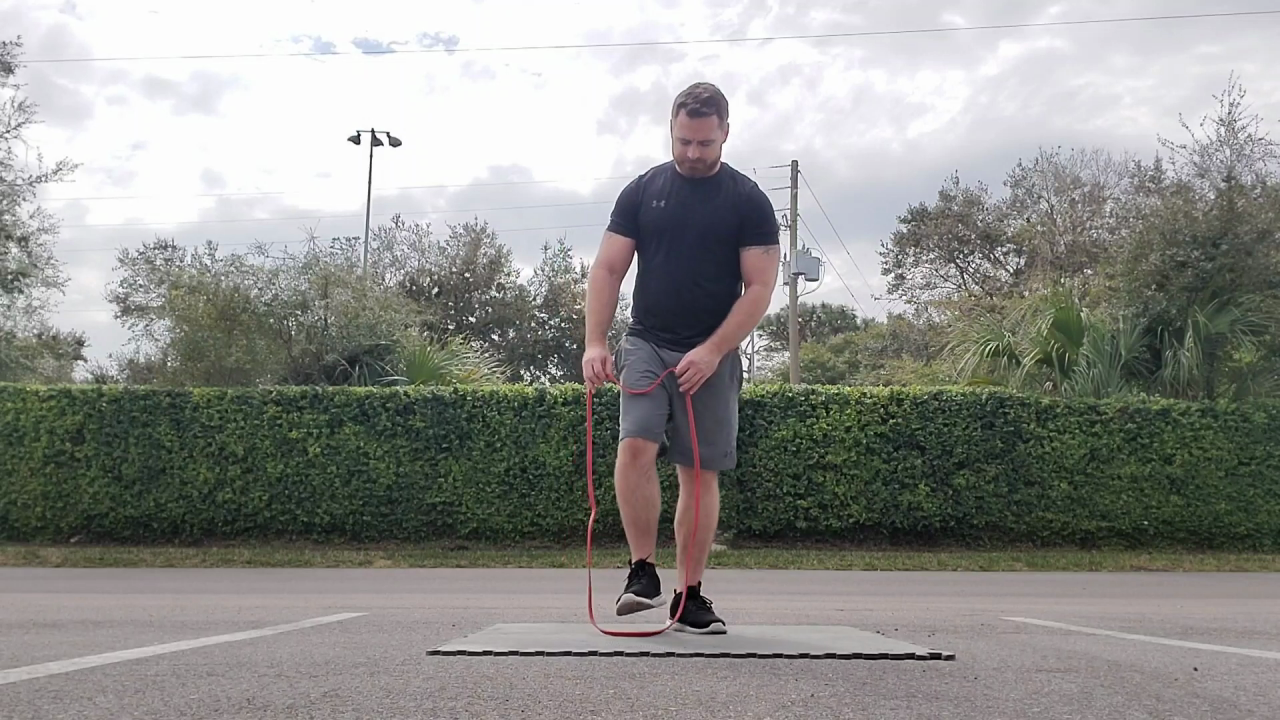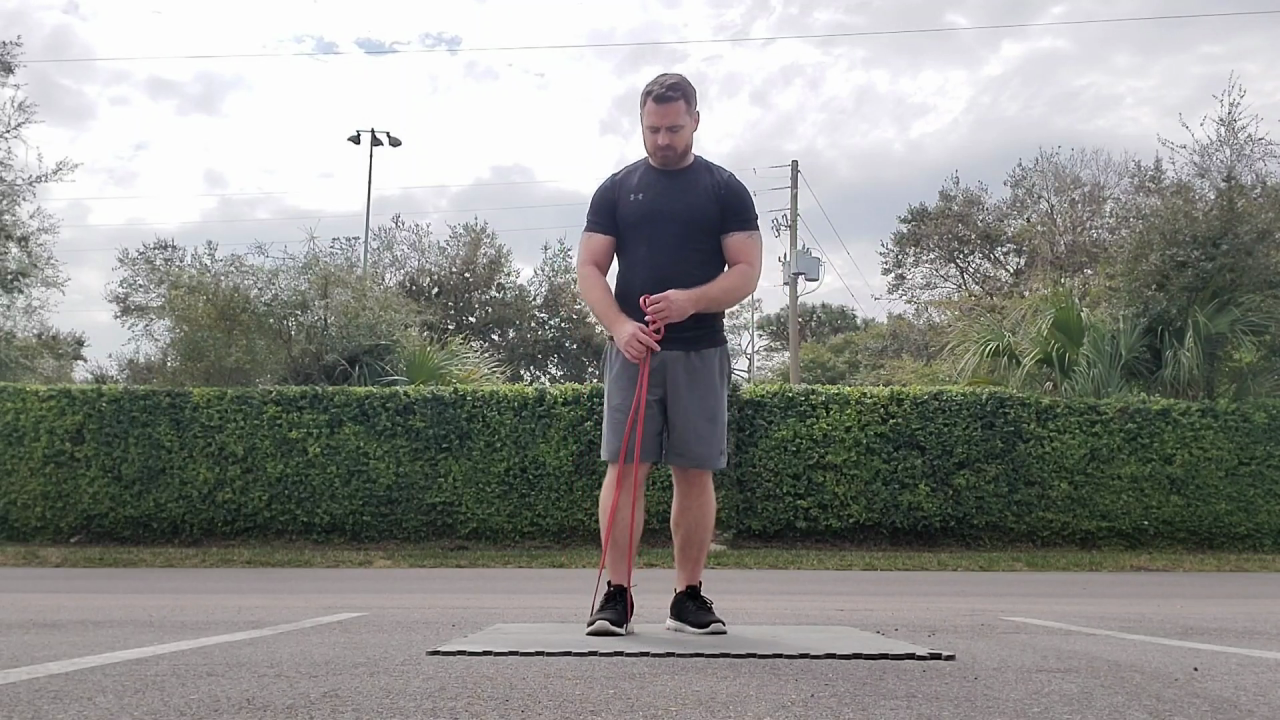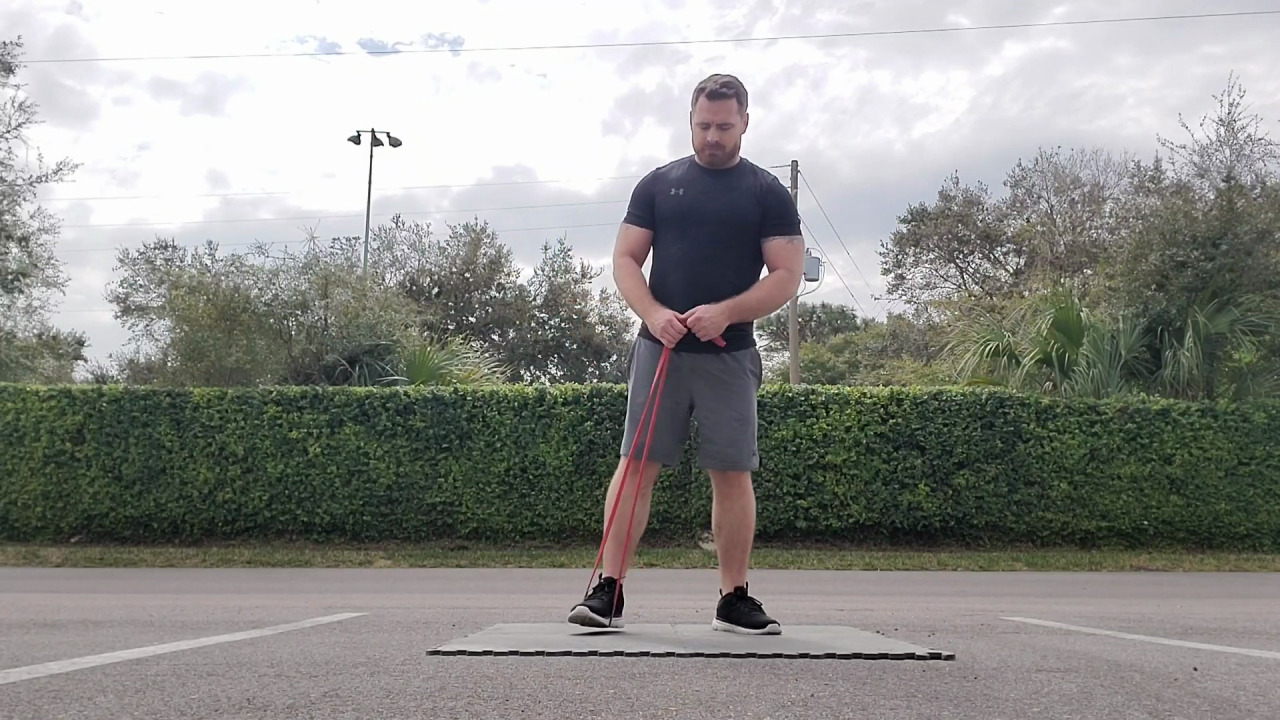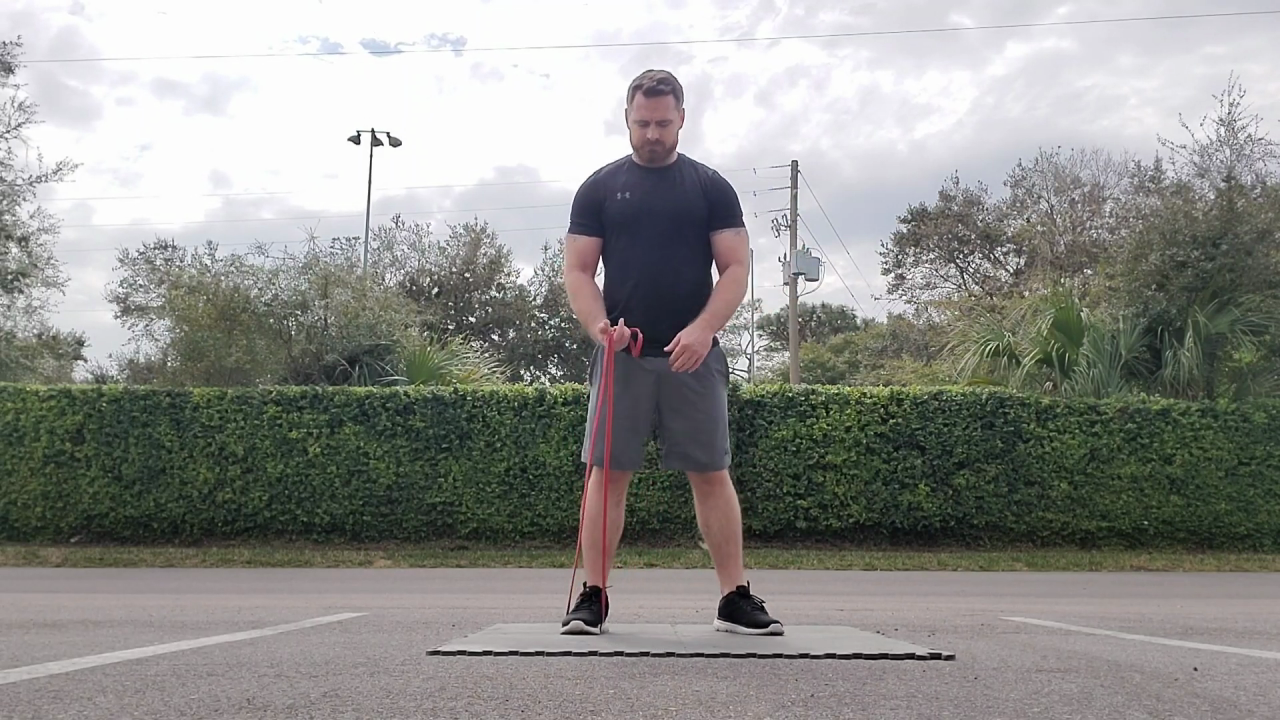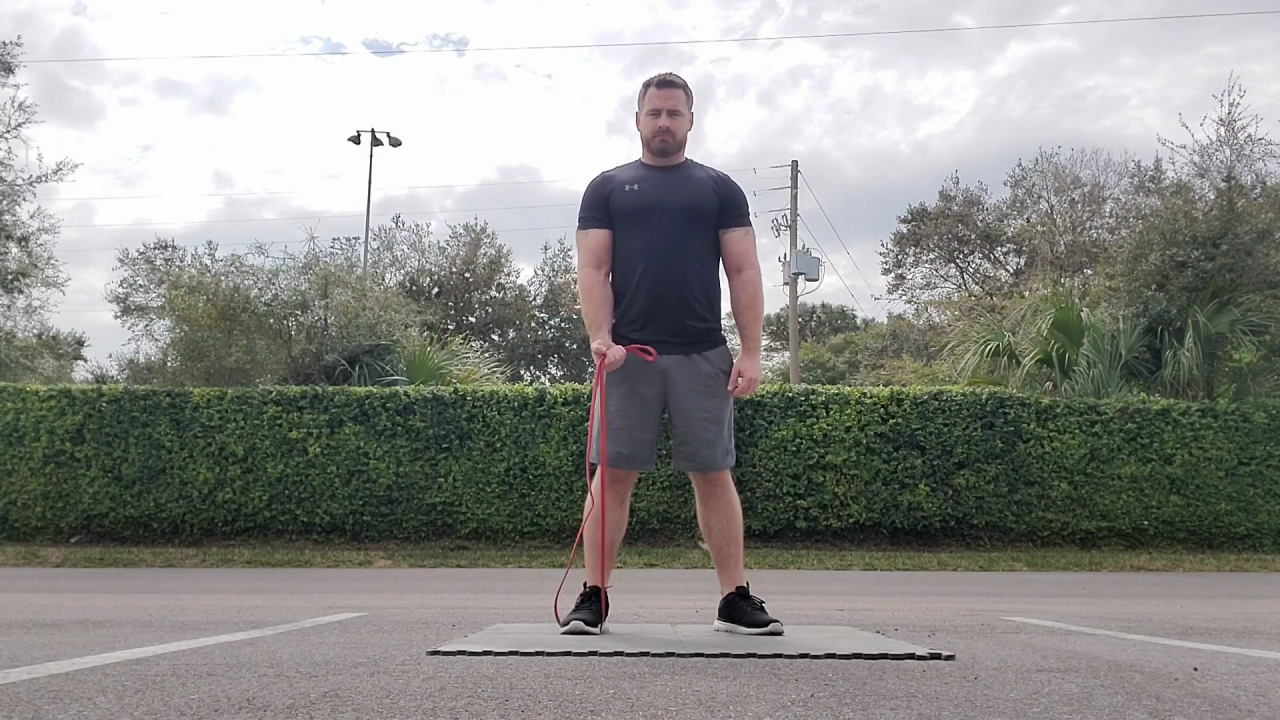
dt=1s
person 1, frame 1
left shoulder: (748, 200)
right shoulder: (642, 191)
left elbow: (760, 287)
right elbow: (607, 268)
left wrist: (712, 351)
right wrist: (595, 342)
left hip: (713, 356)
right hip: (647, 345)
left knee: (700, 474)
right knee: (635, 449)
left ankle: (688, 596)
right ankle: (642, 570)
person 1, frame 2
left shoulder: (724, 188)
right shoulder: (616, 189)
left elbow: (747, 270)
right elbow: (589, 266)
left wrist: (692, 300)
right wrist: (616, 323)
left hip: (701, 352)
right hip: (632, 351)
left knee: (695, 474)
right knee: (625, 469)
left ankle: (688, 596)
right ankle: (617, 595)
person 1, frame 3
left shoulder: (768, 192)
right shoulder: (658, 183)
left elbow: (785, 276)
right elbow: (625, 258)
left wrist: (726, 312)
right wrist: (652, 312)
left hip: (729, 354)
right hip: (659, 349)
left knee: (732, 474)
right knee: (638, 463)
left ankle: (734, 599)
right ankle: (608, 589)
person 1, frame 4
left shoulder: (710, 186)
right shoulder: (599, 188)
left elbow: (735, 269)
right elbow: (577, 270)
left wrist: (704, 327)
right wrist: (597, 324)
left hip: (694, 357)
right hip: (622, 357)
left knee: (711, 474)
right knee: (607, 473)
left ankle: (735, 599)
right ankle: (593, 597)
person 1, frame 5
left shoulder: (719, 187)
right shoulder: (608, 187)
left elbow: (744, 271)
right elbow: (592, 269)
left wrist: (751, 351)
right wrist: (599, 337)
left hip: (703, 355)
right hip: (629, 356)
left knee: (713, 474)
right knee: (613, 473)
left ankle: (735, 599)
right ankle: (593, 597)
